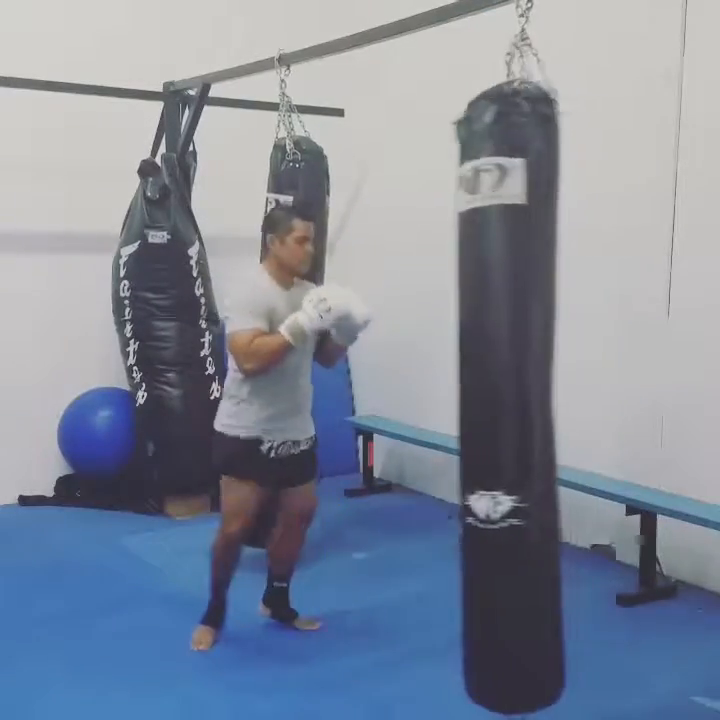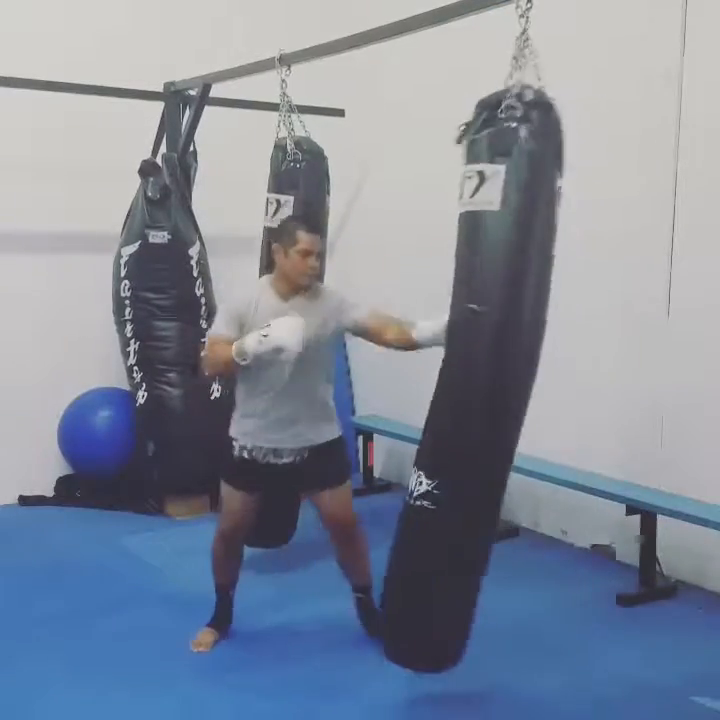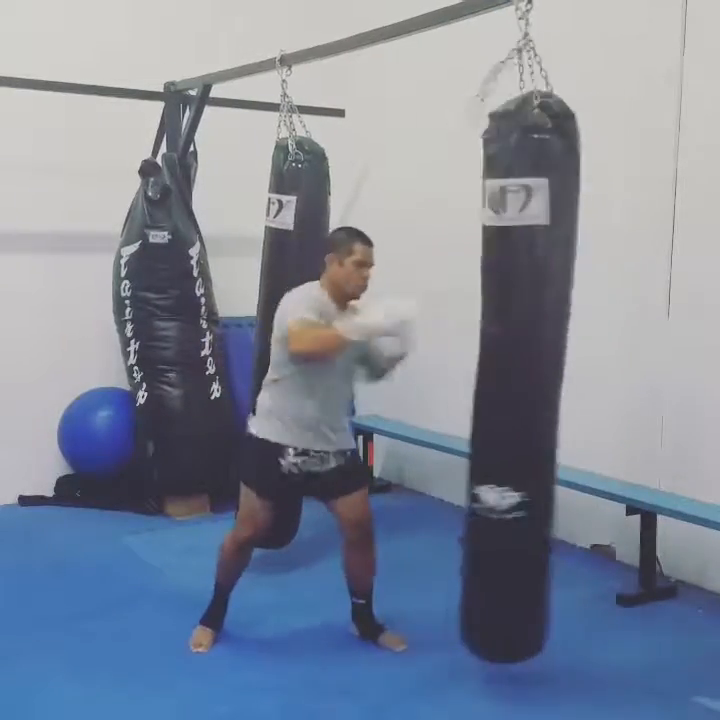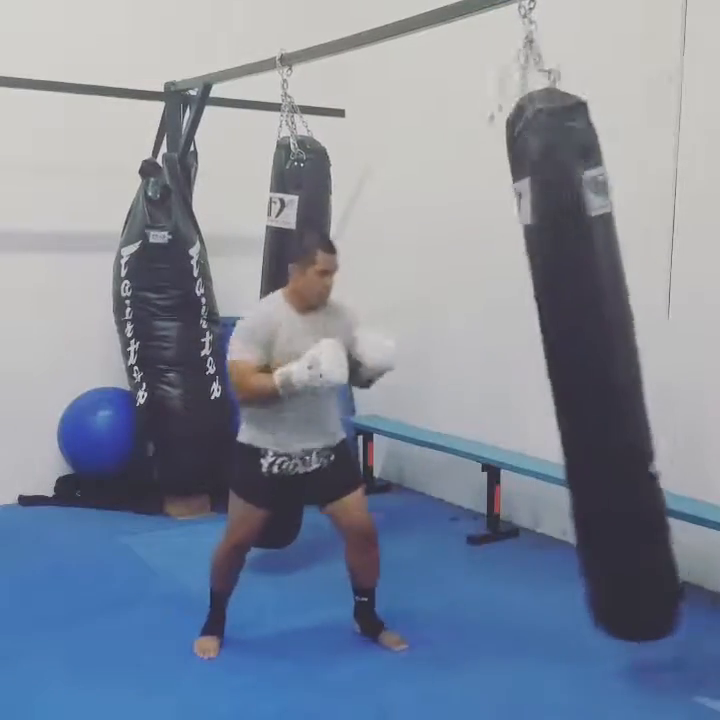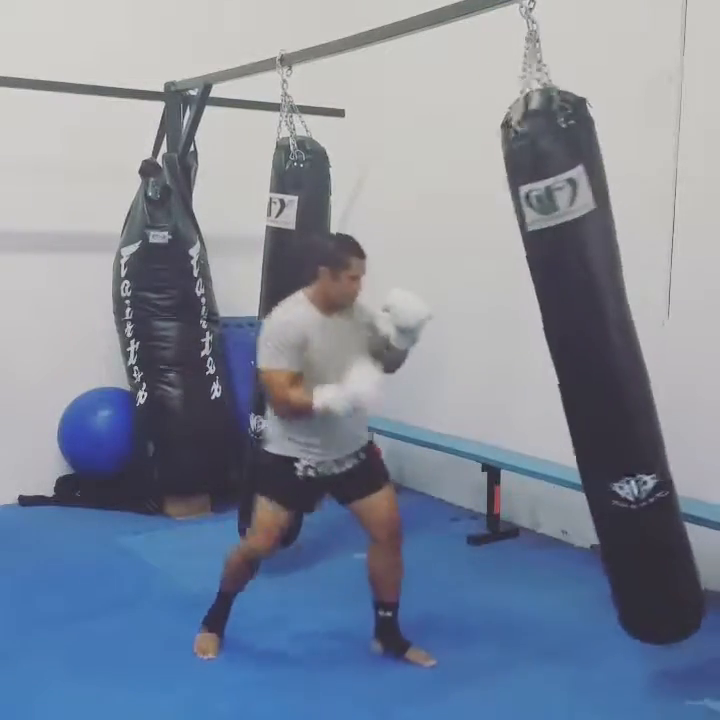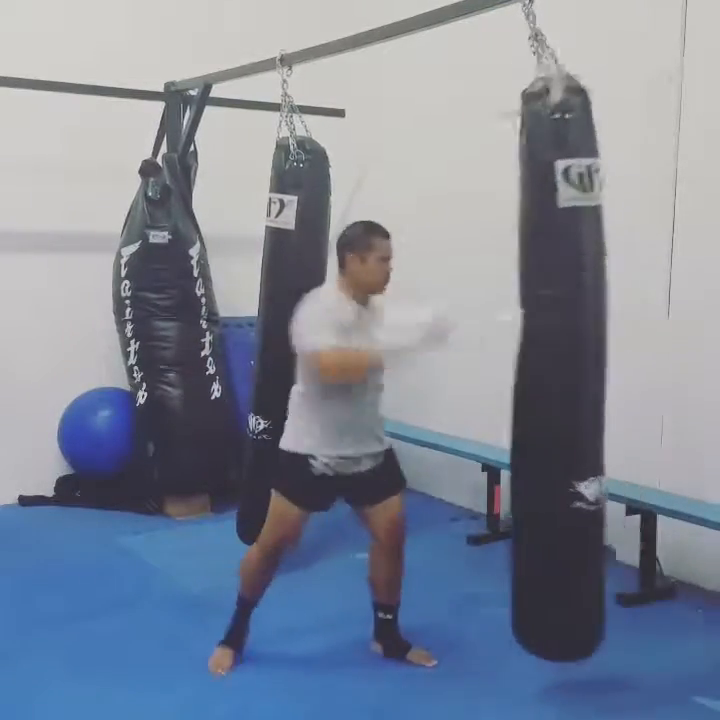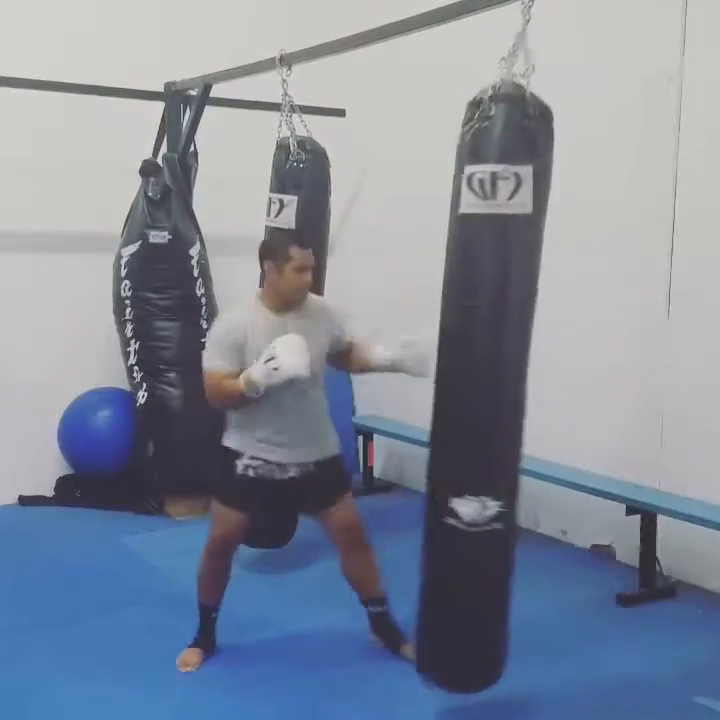
dt=0.4s
person 1, frame 1
left shoulder: (311, 293)
right shoulder: (251, 293)
left elbow: (327, 355)
right elbow: (251, 359)
left wrist: (347, 331)
right wrist: (301, 324)
left hip: (297, 432)
right hip: (246, 434)
left knee: (296, 520)
right knee: (236, 529)
left ankle: (276, 599)
right ankle: (214, 612)
person 1, frame 2
left shoulder: (332, 302)
right shoulder: (242, 304)
left elbow: (386, 331)
right elbow: (213, 364)
left wrist: (431, 332)
right wrist: (250, 346)
left hip: (316, 441)
right hip: (253, 440)
left knee: (345, 527)
right knee: (231, 531)
left ankle: (370, 613)
right ankle: (220, 616)
person 1, frame 3
left shoulder: (356, 313)
right shoulder: (304, 300)
left elbow: (374, 369)
right elbow: (303, 346)
left wrist: (391, 349)
right wrist: (364, 327)
left hip: (333, 445)
right hip: (277, 442)
left knee: (360, 529)
right knee: (248, 535)
left ankle: (365, 620)
right ankle: (214, 614)
person 1, frame 4
left shoulder: (339, 316)
right shoulder: (259, 320)
left elbow: (361, 378)
right elbow: (245, 390)
left wrist: (374, 364)
right wrist: (295, 375)
left hip: (327, 447)
right hip: (266, 450)
left knee: (362, 530)
right knee: (238, 541)
left ankle: (367, 618)
right ankle: (214, 622)
person 1, frame 5
left shoulder: (359, 315)
right shoulder: (287, 324)
left elbow: (388, 363)
right elbow: (279, 395)
left wrist: (404, 336)
right wrist: (335, 399)
left hip: (352, 450)
right hip: (295, 454)
left knee: (387, 531)
right knee: (261, 544)
left ankle: (388, 634)
right ankle: (214, 621)
person 1, frame 6
left shoulder: (367, 306)
right shoulder: (321, 309)
right elbow: (333, 371)
left wrist: (420, 331)
right wrist: (397, 342)
left hip: (367, 448)
right hip: (311, 451)
left knee: (391, 535)
right knee: (275, 543)
left ankle: (387, 634)
right ankle: (234, 634)
person 1, frame 7
left shoulder: (321, 313)
right shoulder: (233, 325)
left elbow: (347, 355)
right elbow: (216, 393)
left wrist: (389, 358)
right wrist: (258, 375)
left hip: (316, 454)
right hip: (251, 456)
left knee: (352, 535)
right knee: (220, 544)
left ankle: (384, 627)
right ankle: (205, 634)
